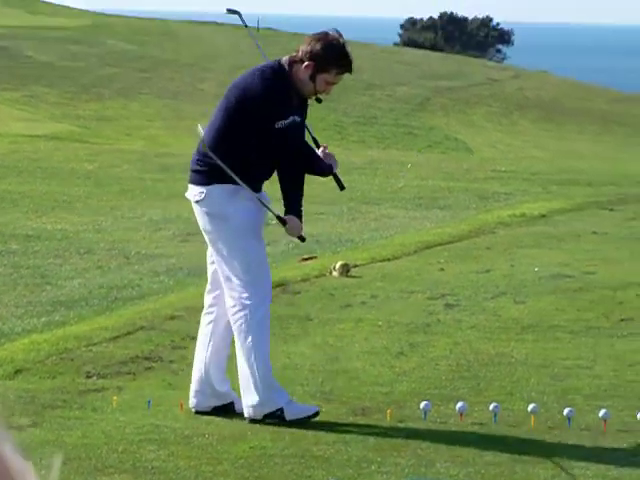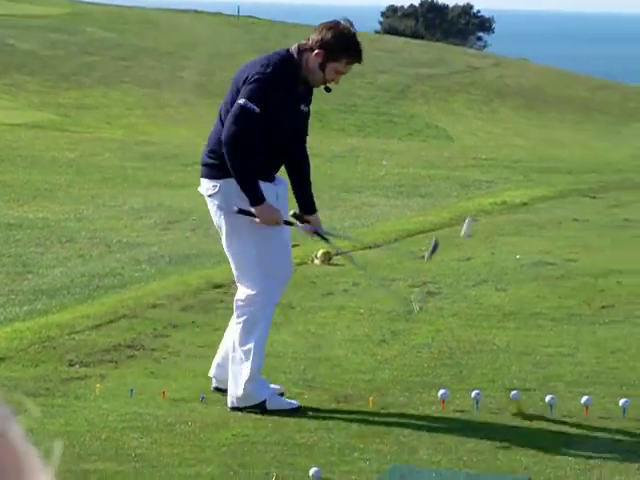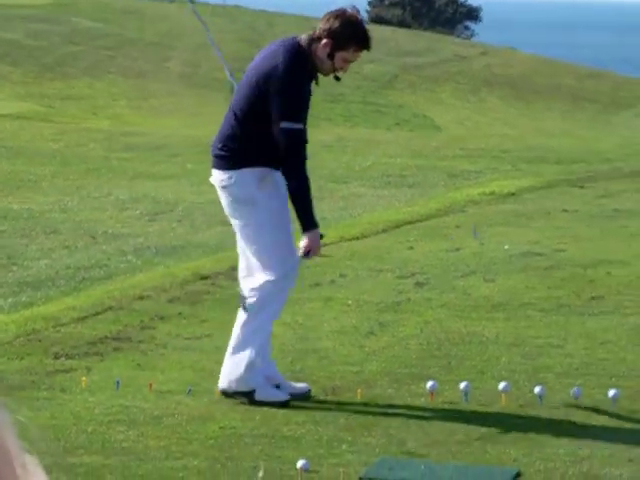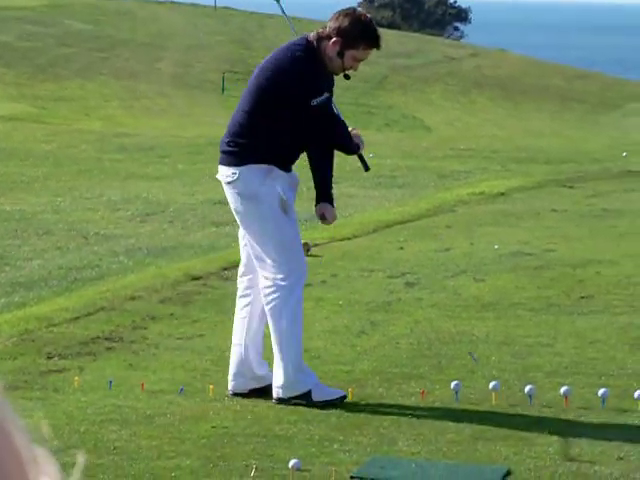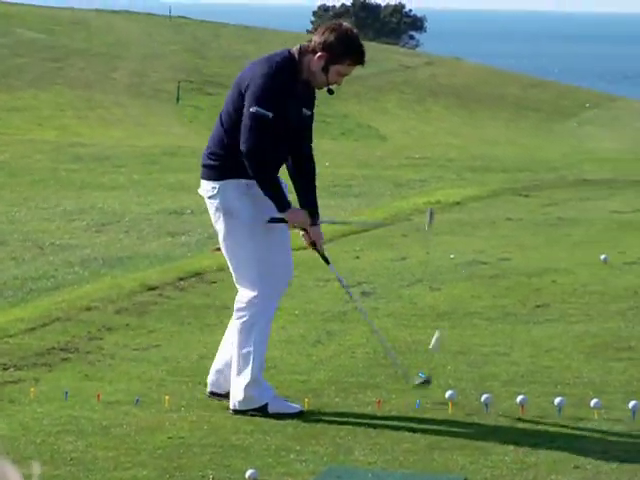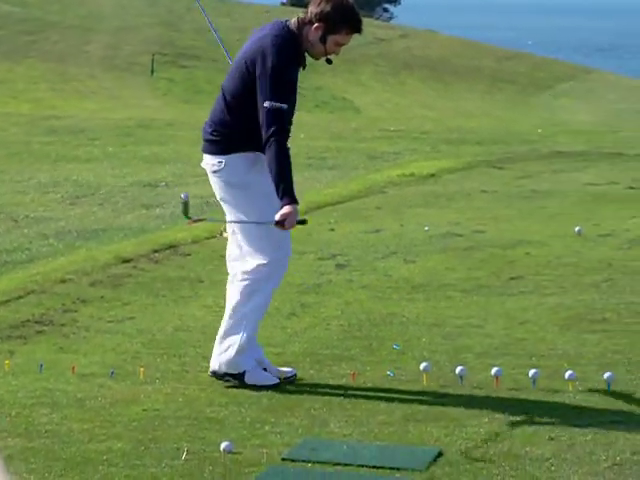
dt=0.4s
person 1, frame 1
left shoulder: (294, 96)
right shoulder: (264, 87)
left elbow: (291, 159)
right elbow: (297, 153)
left wrist: (294, 213)
right wrist: (327, 165)
left hip: (242, 192)
right hip: (220, 191)
left knee: (225, 293)
right knee: (251, 291)
left ankle: (208, 393)
right ankle: (262, 400)
person 1, frame 2
left shoulder: (301, 85)
right shoulder: (269, 75)
left elbow: (296, 148)
right elbow: (234, 138)
left wrist: (309, 208)
right wrist: (255, 200)
left hip: (265, 182)
right hip: (233, 186)
left knee: (275, 277)
right knee: (258, 284)
left ankle: (228, 368)
right ankle: (247, 390)
person 1, frame 3
left shoulder: (290, 52)
right shoulder: (289, 73)
right elbow: (293, 154)
right wrist: (309, 225)
left hip: (254, 170)
right hip: (245, 174)
left knee: (261, 272)
right knee: (275, 271)
left ankle: (255, 373)
right ankle: (238, 375)
person 1, frame 4
left shoulder: (318, 70)
right shoulder: (296, 65)
left elbow: (320, 135)
right elbow: (329, 128)
left wrist: (325, 197)
right wrist: (354, 144)
left hip: (270, 172)
right hip: (252, 172)
left knee: (257, 272)
right knee: (285, 270)
left ankle: (247, 375)
right ankle: (291, 381)
person 1, frame 5
left shoulder: (304, 87)
right shoulder: (270, 78)
left elbow: (300, 153)
right elbow: (251, 147)
left wrist: (311, 217)
right wrist: (284, 207)
left hip: (261, 184)
right hip: (234, 187)
left knee: (276, 278)
right knee: (259, 287)
left ankle: (225, 376)
right ankle: (249, 393)
person 1, frame 6
left shoulder: (281, 35)
right shoulder: (278, 56)
right elbow: (274, 131)
right wrist: (287, 199)
left hip: (243, 154)
right hip: (236, 158)
left knee: (250, 256)
right knee: (269, 256)
left ankle: (245, 356)
right ankle: (229, 357)
